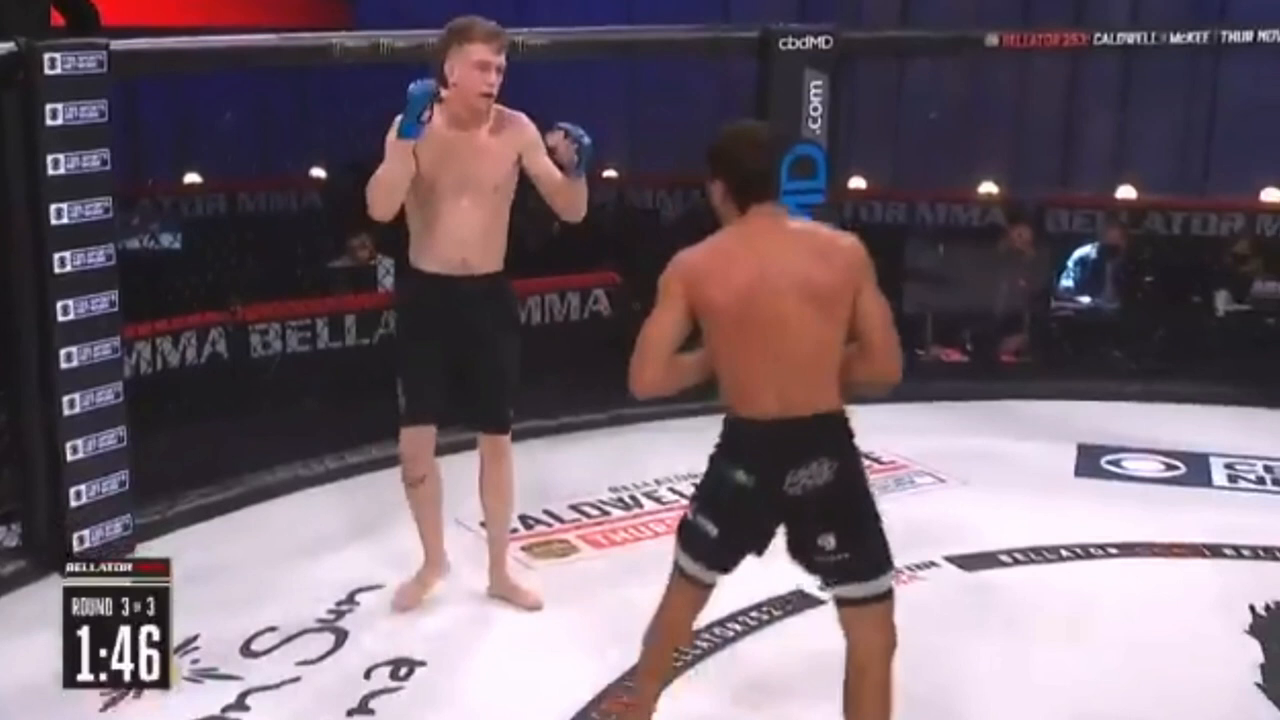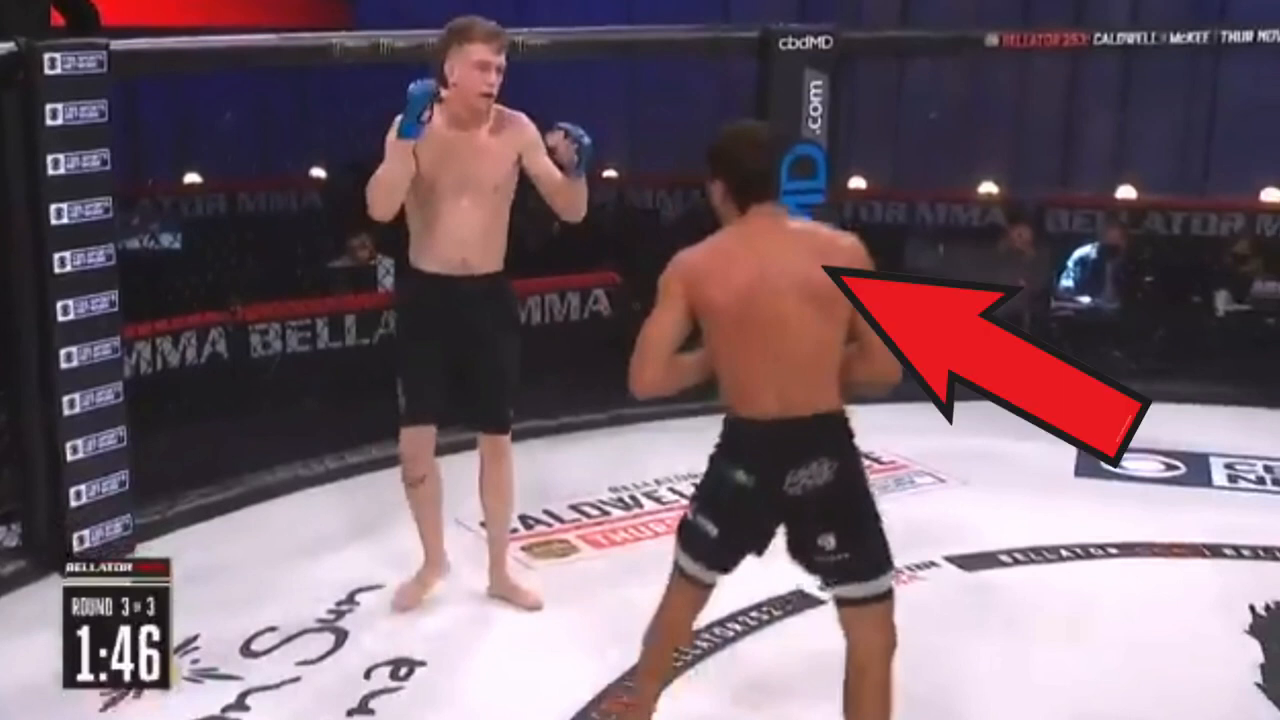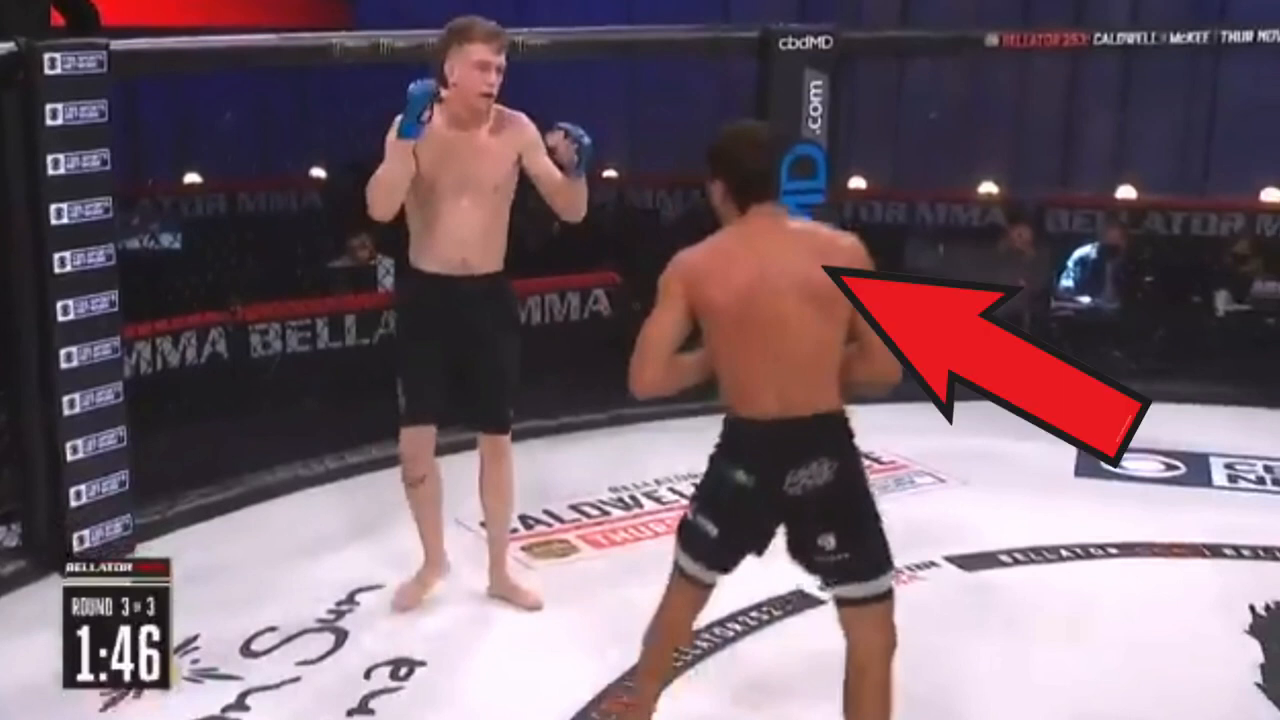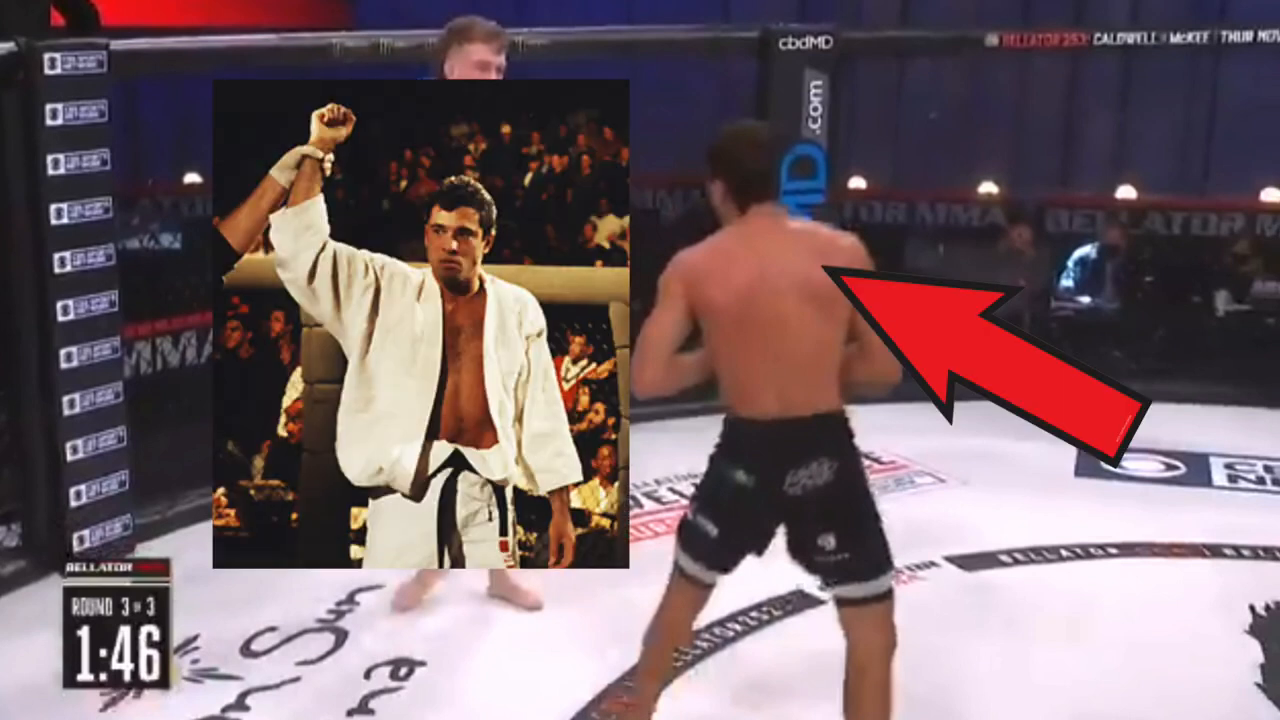
dt=1s
person 1, frame 1
left shoulder: (692, 266)
right shoulder: (844, 251)
left elbow: (646, 379)
right elbow: (885, 368)
left hip: (744, 452)
right hip: (825, 453)
left knee: (683, 590)
right knee: (872, 631)
person 1, frame 2
left shoulder: (692, 267)
right shoulder: (843, 251)
left elbow: (646, 379)
right elbow: (885, 369)
left hip: (745, 452)
right hip: (824, 452)
left knee: (683, 590)
right knee: (872, 632)
person 1, frame 3
left shoulder: (691, 266)
right shoulder: (843, 250)
left elbow: (646, 380)
right elbow: (885, 369)
left hip: (745, 452)
right hip: (824, 452)
left knee: (683, 591)
right knee: (872, 631)
person 1, frame 4
left shoulder: (692, 266)
right shoulder: (844, 250)
left elbow: (646, 380)
right elbow: (885, 368)
left hip: (745, 452)
right hip: (825, 452)
left knee: (683, 591)
right knee: (872, 631)
person 2, frame 1
left shoulder: (515, 131)
right shoulder: (411, 128)
left elbow: (571, 212)
right elbow: (380, 210)
left wrist: (574, 167)
right wrist: (410, 131)
left hip: (488, 296)
right hip: (426, 295)
left knee: (496, 439)
right knee: (414, 443)
left ankle: (499, 570)
right ankle: (433, 561)
person 2, frame 2
left shoulder: (516, 131)
right shoulder: (411, 128)
left elbow: (572, 212)
right elbow: (380, 209)
left wrist: (575, 168)
right wrist: (409, 131)
left hip: (488, 296)
right hip: (426, 295)
left knee: (496, 440)
right knee: (415, 443)
left ankle: (499, 569)
right ankle: (433, 561)
person 2, frame 3
left shoulder: (516, 131)
right shoulder: (412, 127)
left elbow: (572, 211)
right elbow: (380, 209)
left wrist: (573, 167)
right wrist: (409, 133)
left hip: (489, 297)
right hip: (425, 295)
left knee: (496, 441)
right knee: (415, 443)
left ankle: (499, 570)
right ankle: (432, 561)
person 2, frame 4
left shoulder: (517, 309)
right shoulder: (385, 291)
left elbow: (540, 411)
right elbow: (302, 250)
left wrist: (560, 510)
right wrist: (318, 150)
left hip: (483, 491)
right hip: (405, 490)
